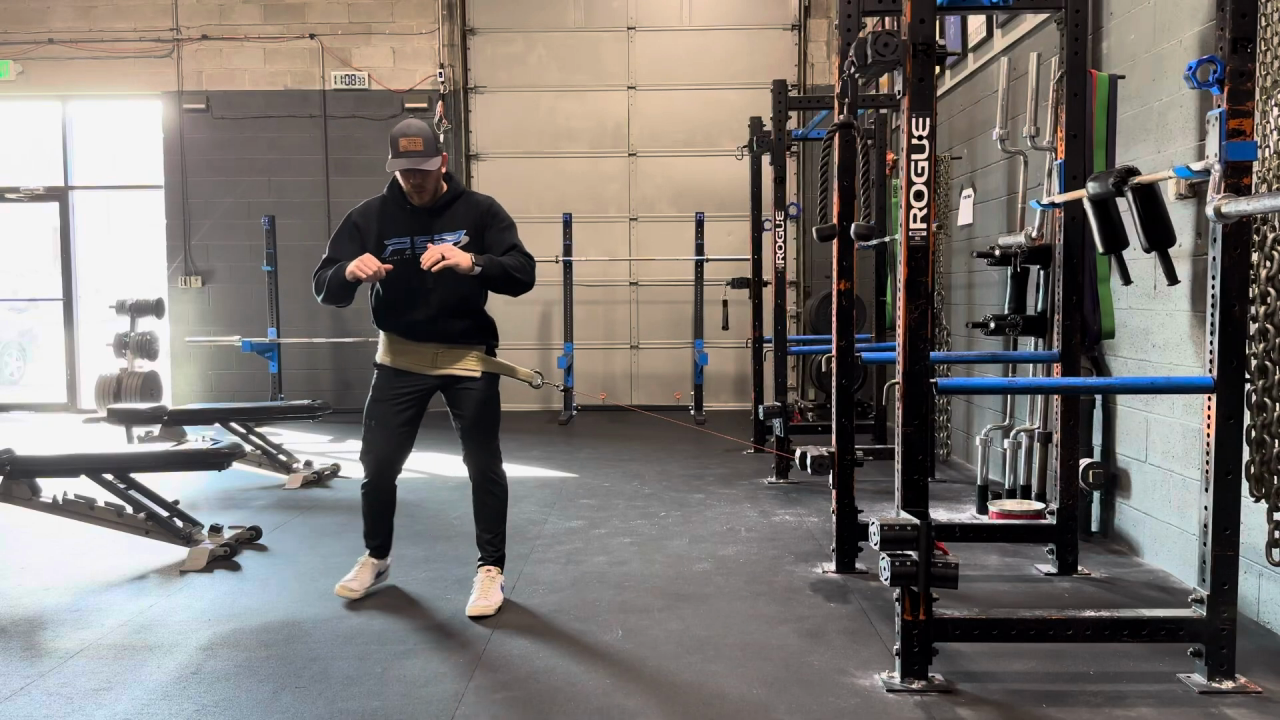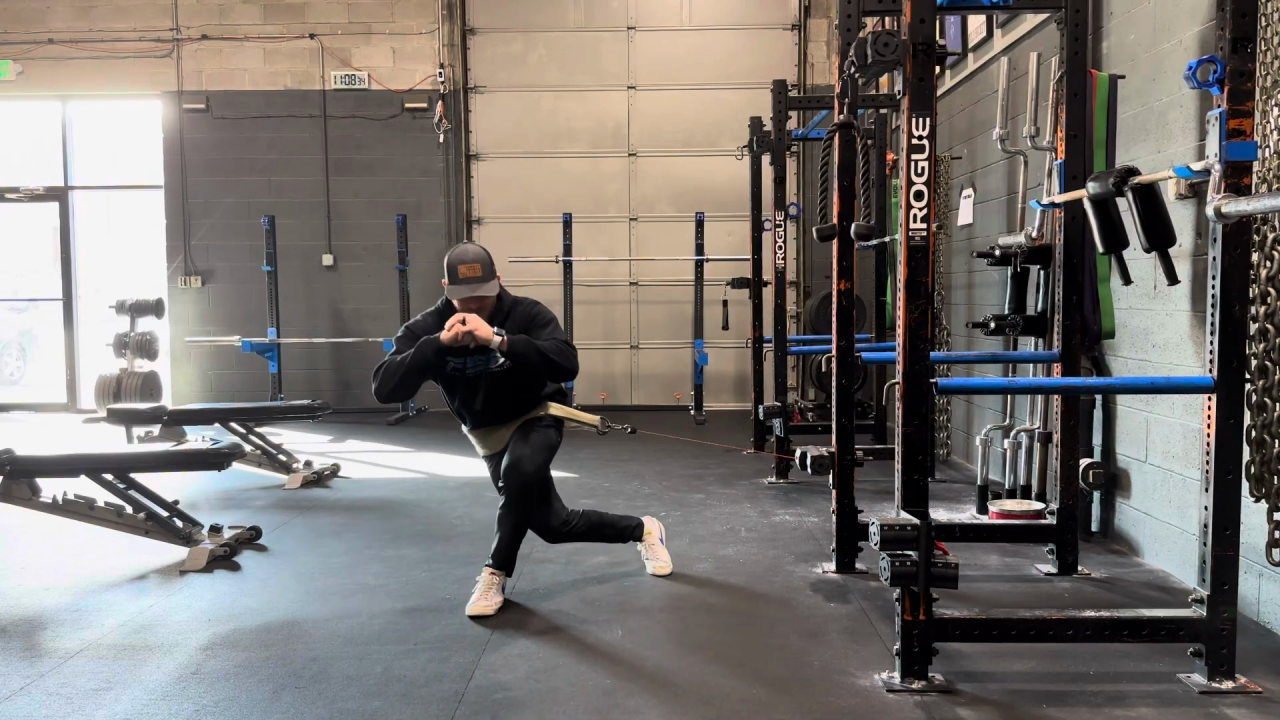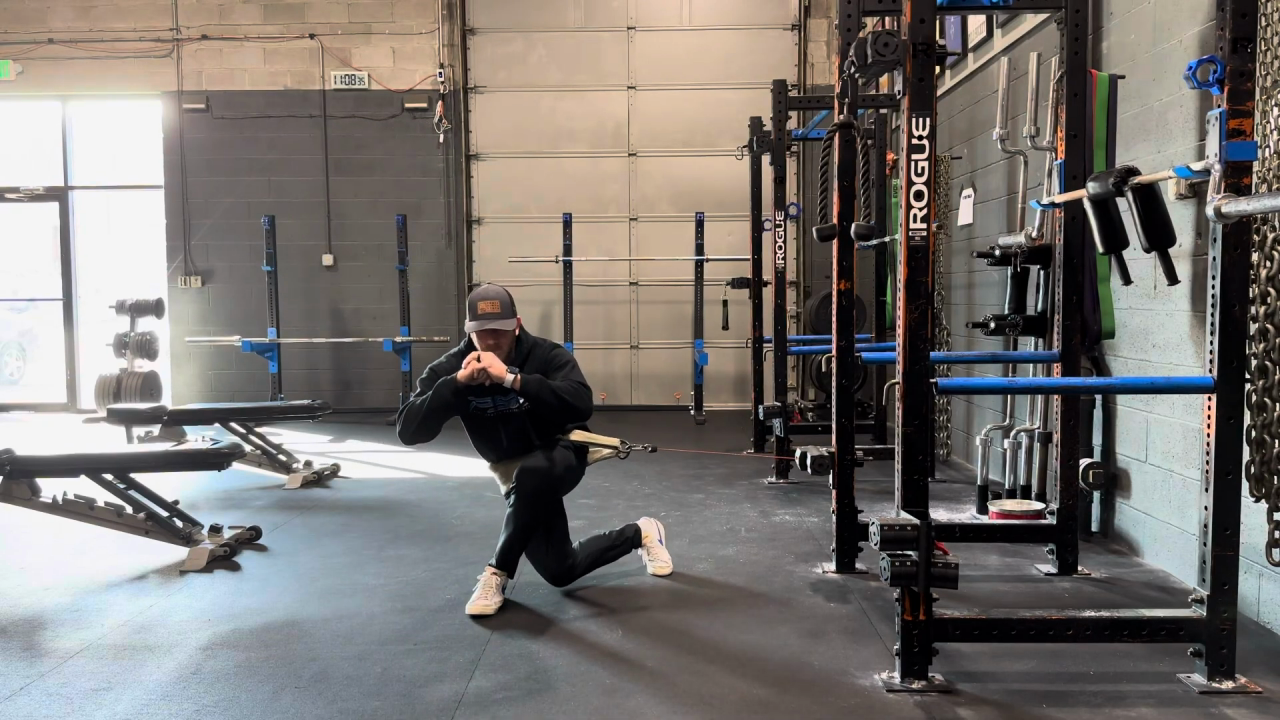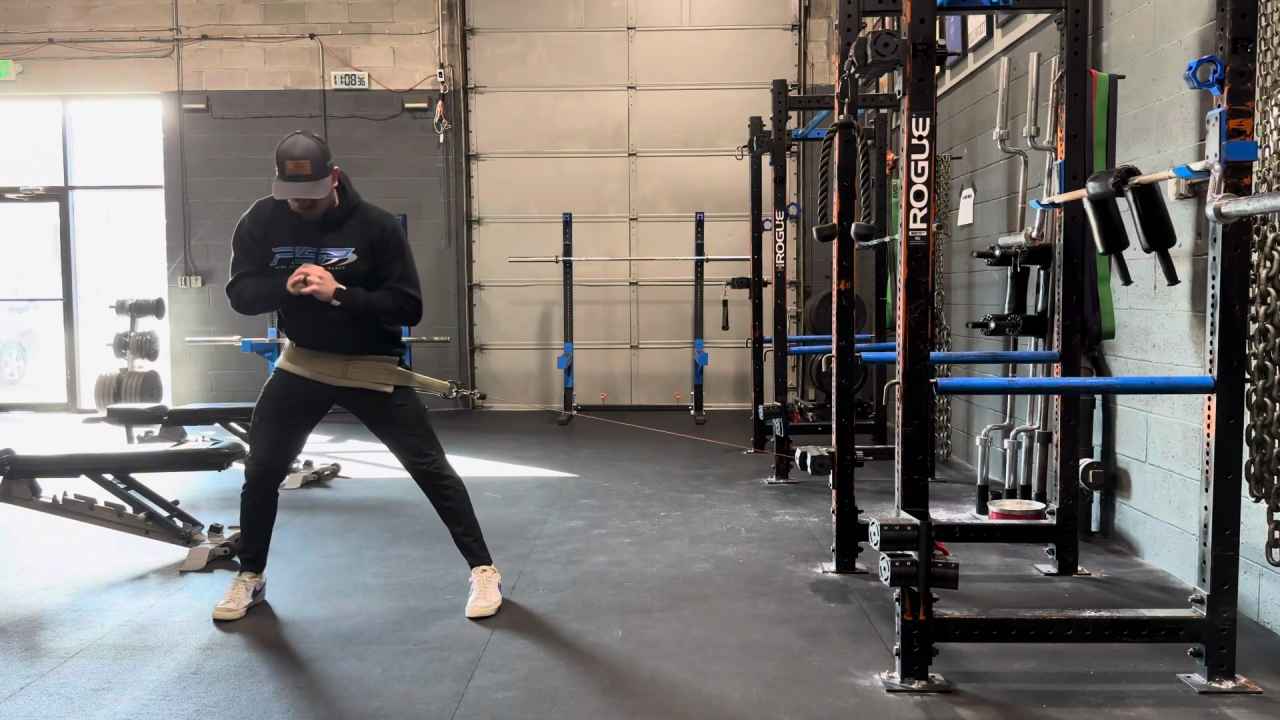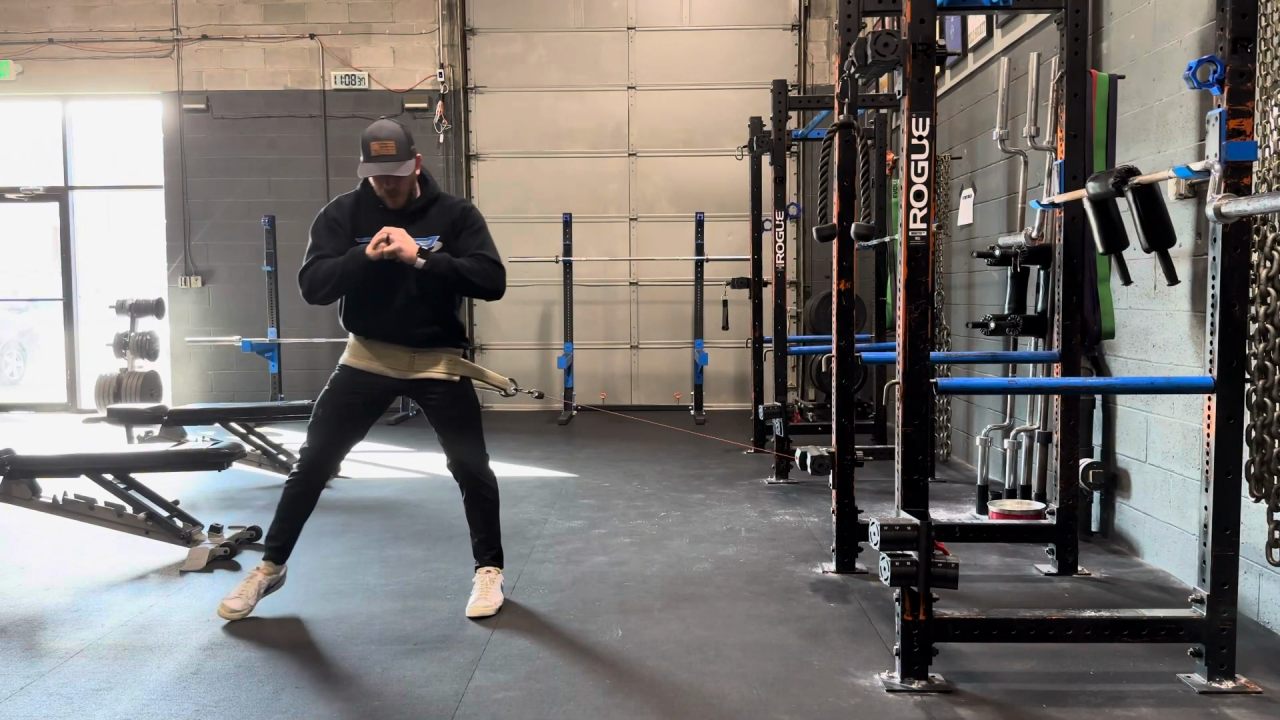
dt=1s
person 1, frame 1
left shoulder: (480, 211)
right shoulder: (370, 217)
left elbow: (522, 275)
right elbow: (324, 288)
left wrist: (471, 262)
right wrist: (350, 271)
left hip: (468, 355)
right hip: (401, 356)
left knee: (484, 464)
right knee: (378, 463)
left ankle: (490, 570)
right ankle: (376, 556)
person 1, frame 2
left shoulder: (527, 313)
right shoulder: (426, 329)
left elbow: (567, 365)
right elbow: (384, 390)
left wrist: (498, 339)
right wrist: (438, 343)
left hip: (535, 417)
right hip: (489, 434)
left knee: (519, 472)
right knee: (552, 524)
left ankle: (494, 574)
right ankle: (642, 529)
person 1, frame 3
left shoulder: (546, 355)
right shoulder: (448, 369)
left elbow: (580, 406)
right elbow: (409, 431)
left wrist: (510, 378)
right wrist: (456, 383)
left hip: (560, 450)
right hip: (513, 471)
left knee: (531, 478)
right knee: (560, 571)
left ankle: (498, 574)
right ankle: (641, 533)
person 1, frame 4
left shoulder: (377, 226)
right shoulder: (260, 221)
left elbow: (409, 308)
right elbow: (240, 294)
left wrist: (338, 294)
right wrist: (286, 287)
left hip: (371, 365)
left knee: (430, 467)
right knee: (261, 470)
left ankle: (483, 569)
right ankle: (250, 577)
person 1, frame 5
left shoulder: (454, 214)
right shoulder: (342, 214)
left elbow: (491, 281)
right elbow: (312, 287)
left wrist: (419, 258)
right wrist: (366, 255)
left hip: (436, 357)
right hip: (368, 356)
left knee: (471, 466)
right knee: (313, 462)
left ankle: (489, 570)
right ankle: (271, 567)
